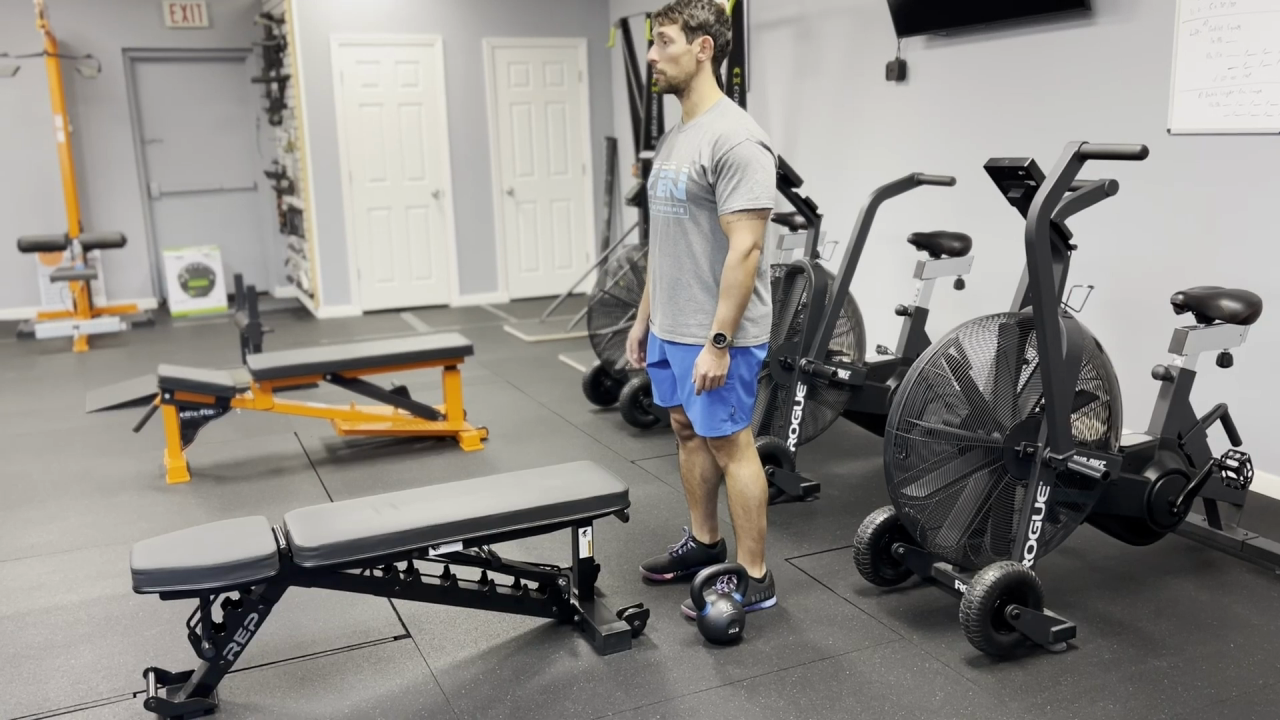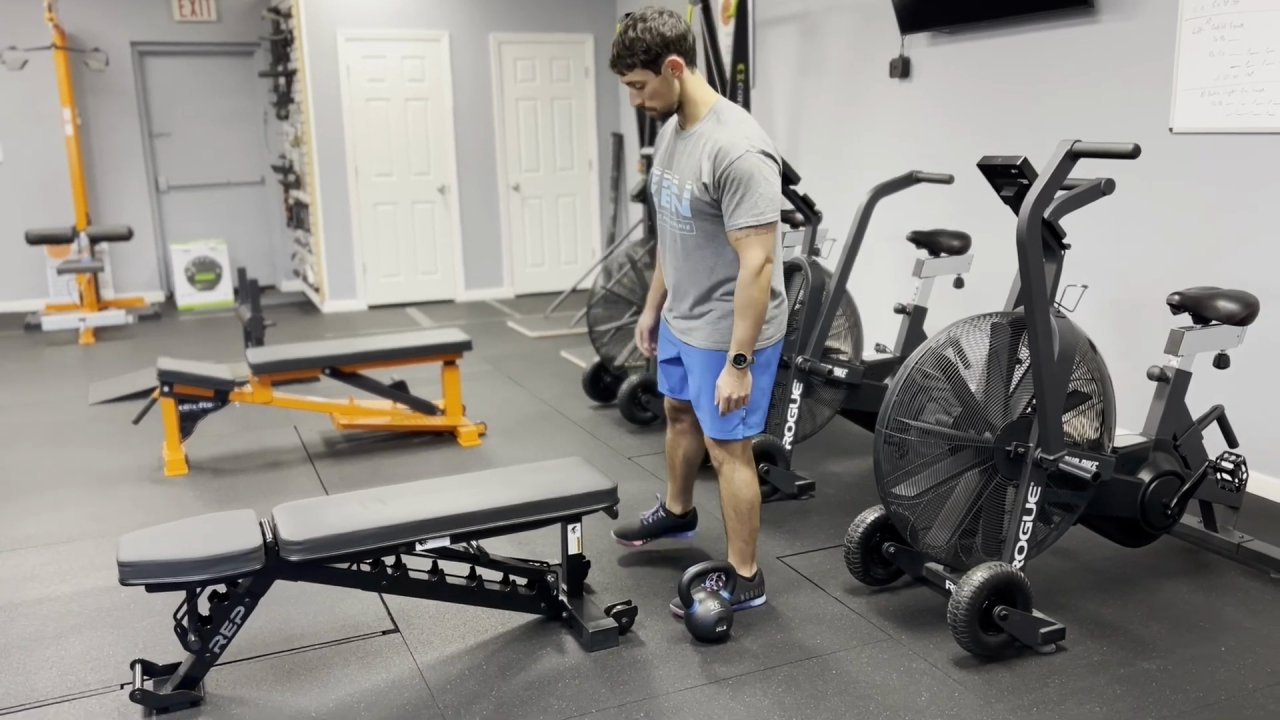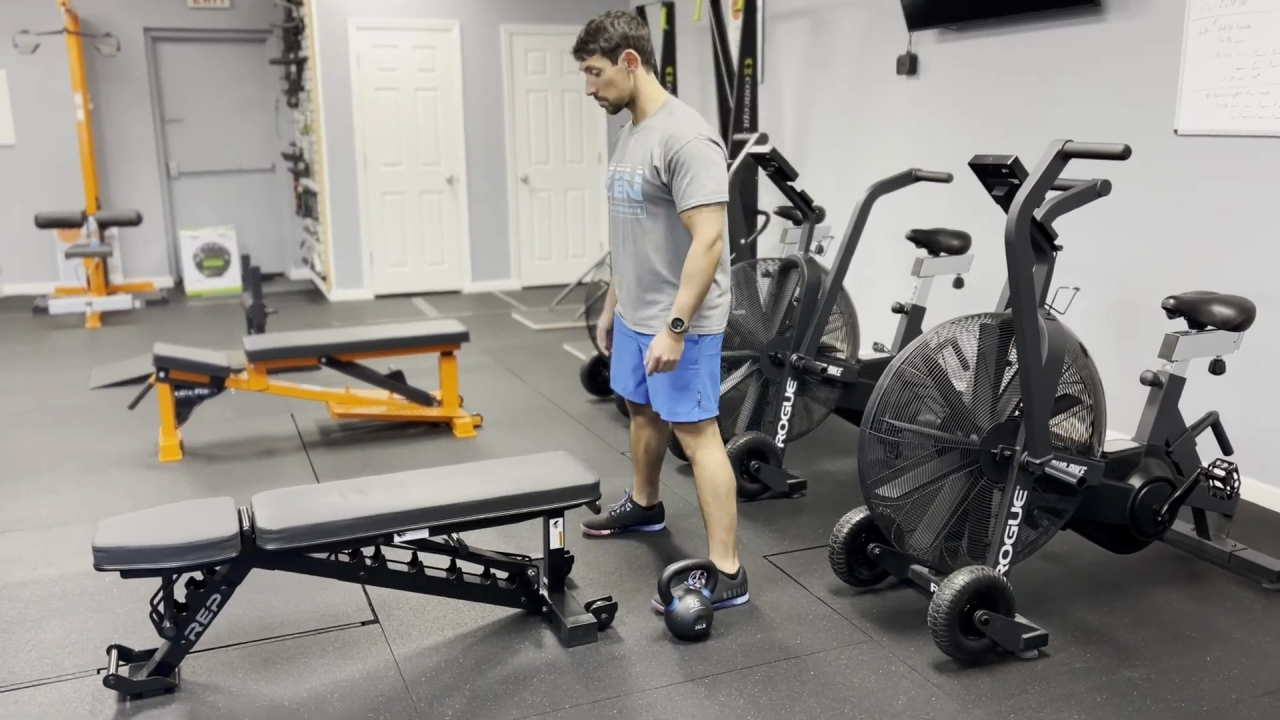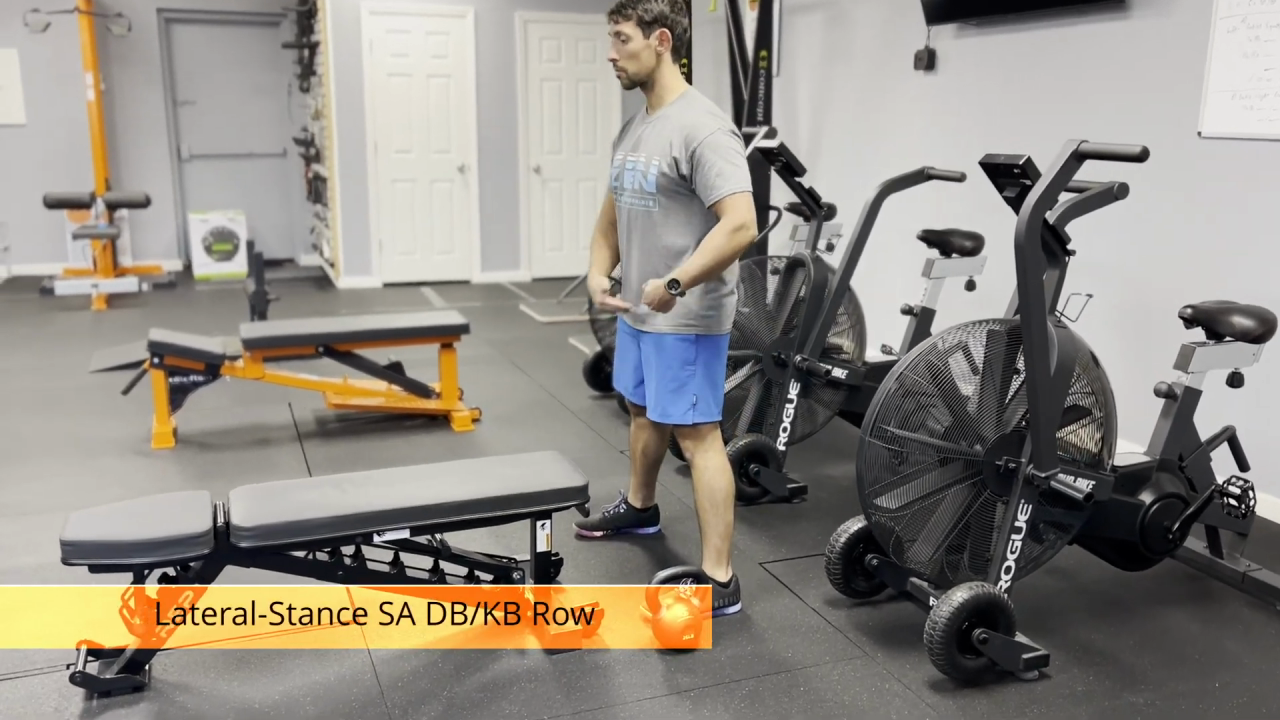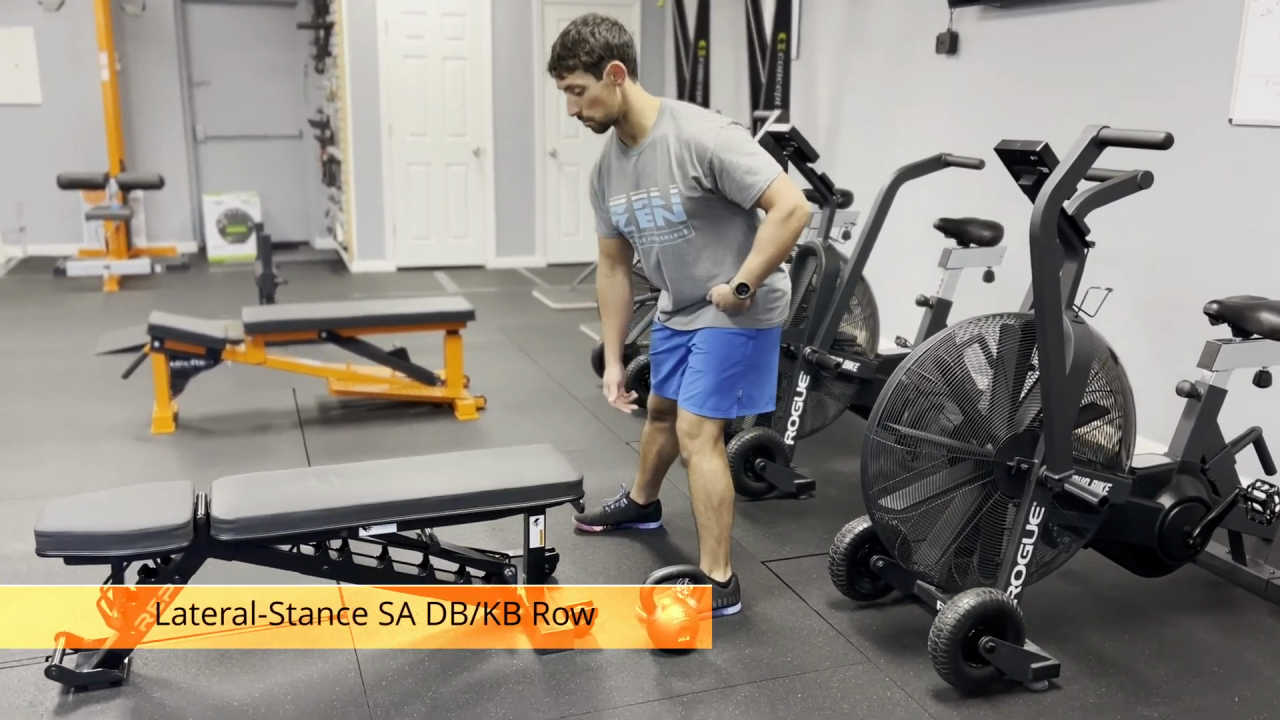
dt=1s
person 1, frame 1
left shoulder: (734, 139)
right shoulder: (675, 136)
left elbow: (744, 248)
left wrist: (718, 342)
right wrist: (645, 315)
left hip: (712, 334)
right hip: (671, 327)
left knee: (728, 445)
right knee: (688, 433)
left ankle: (753, 577)
right ankle: (703, 542)
person 1, frame 2
left shoulder: (737, 150)
right shoulder: (672, 131)
left elbow: (757, 263)
left wrist: (739, 362)
right wrist: (653, 306)
left hip: (726, 330)
right hip: (683, 320)
left knee: (725, 447)
right knee: (679, 413)
left ankle: (743, 578)
right ankle: (676, 511)
person 1, frame 3
left shoulder: (685, 137)
right shoulder: (628, 132)
left elbow: (708, 239)
left wrist: (675, 328)
right wrist: (611, 307)
left hip: (681, 320)
right hip: (636, 314)
left knee: (696, 434)
right knee: (643, 410)
left ankle: (726, 572)
right ankle: (644, 504)
person 1, frame 4
left shoulder: (702, 128)
right shoulder: (632, 128)
left elbow: (741, 225)
right elbow: (611, 215)
left wrist: (673, 284)
right wrist: (598, 272)
left hip: (687, 317)
right hip: (638, 308)
left knee: (696, 436)
right knee: (643, 410)
left ankle: (718, 580)
right ankle: (639, 506)
person 1, frame 5
left shoulder: (702, 136)
right shoulder: (608, 167)
left elbow: (791, 207)
right elbow: (613, 265)
left wrist: (741, 286)
right wrist: (612, 360)
left hip: (736, 312)
right hip: (679, 309)
left knee: (697, 434)
right knee: (661, 410)
left ankle: (718, 582)
right ankle: (641, 502)
